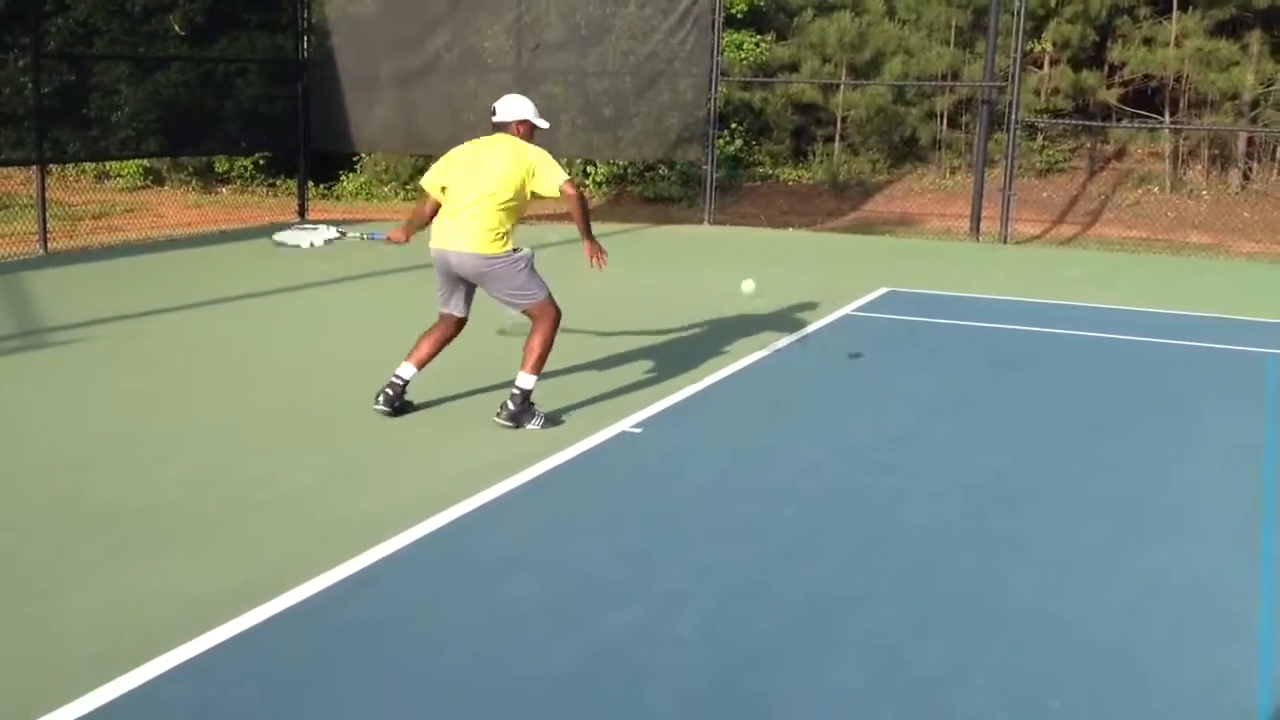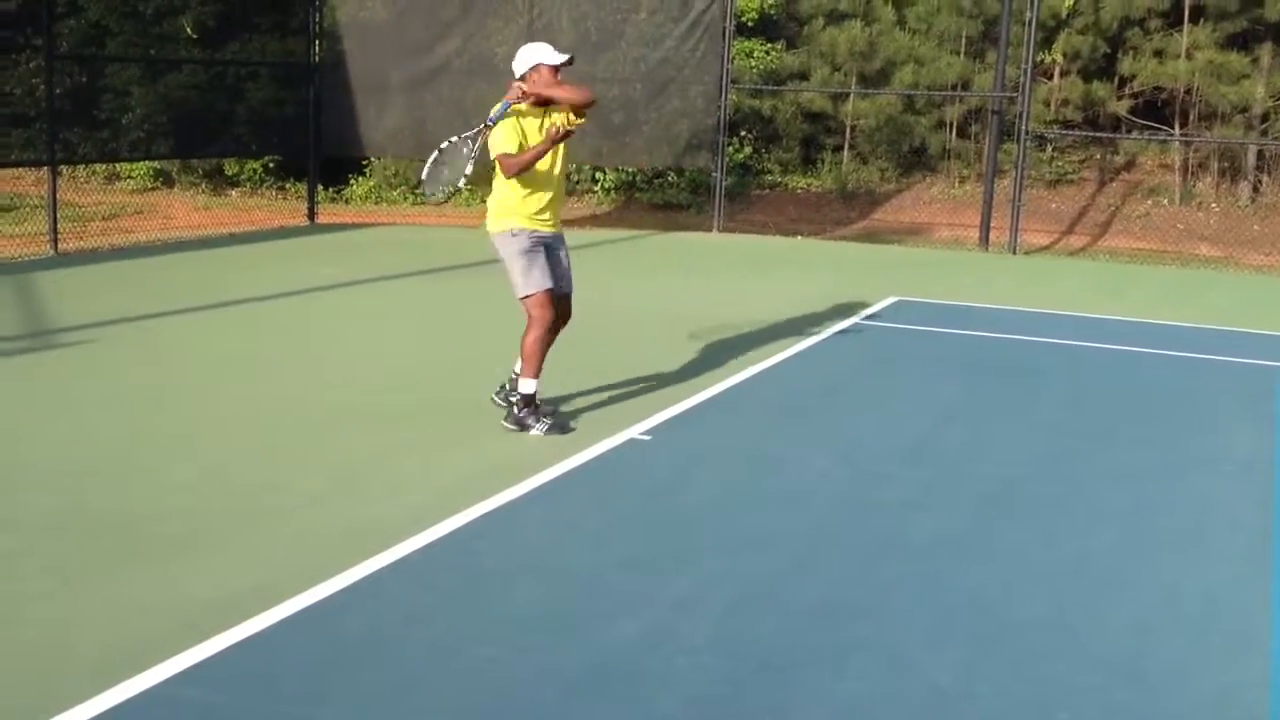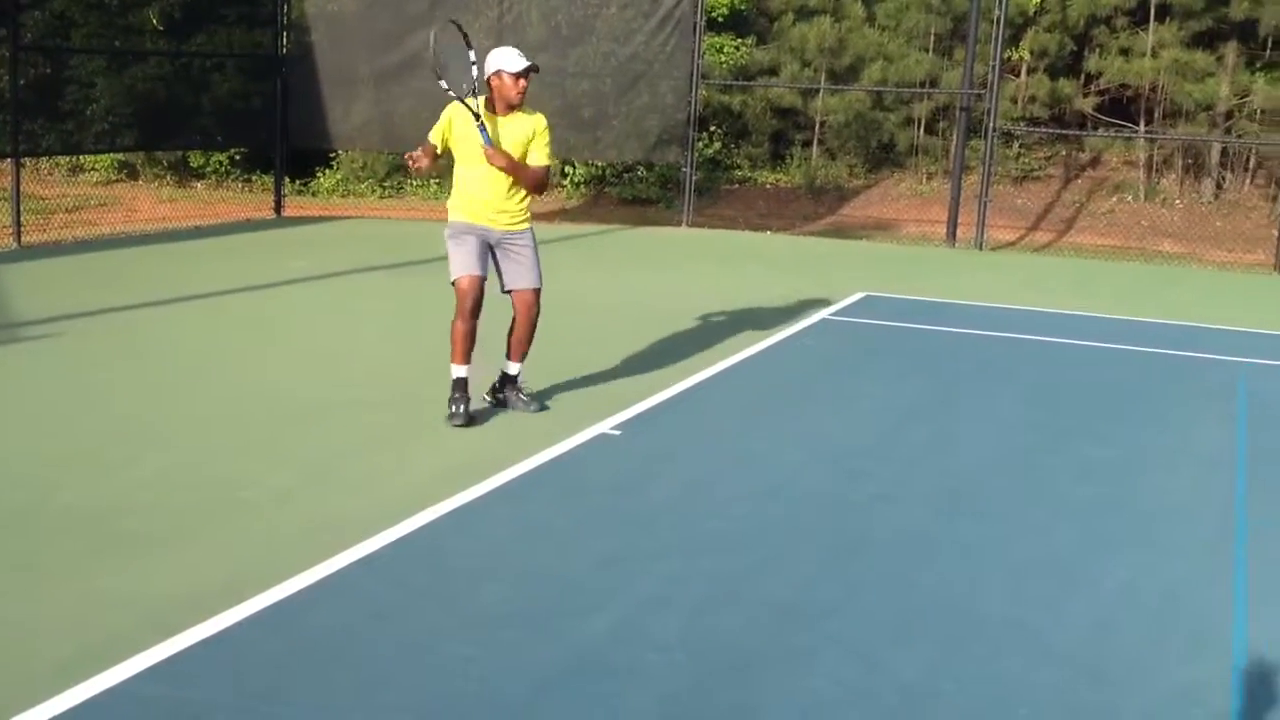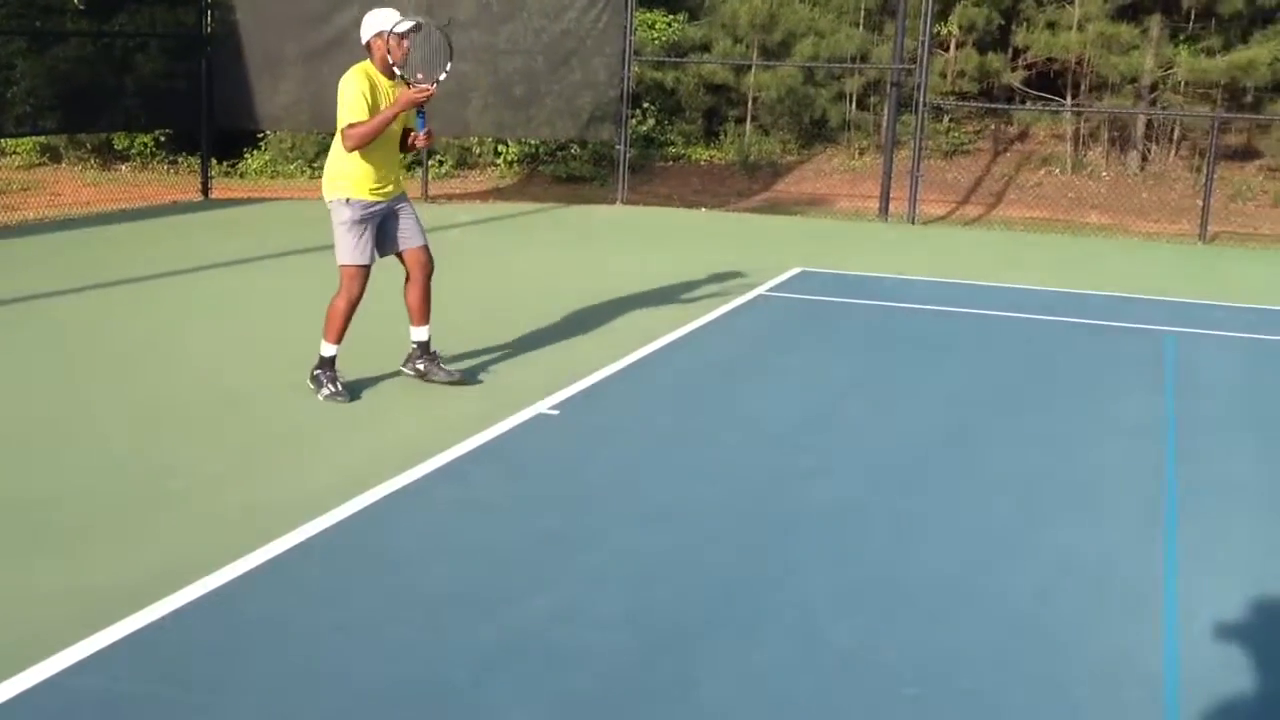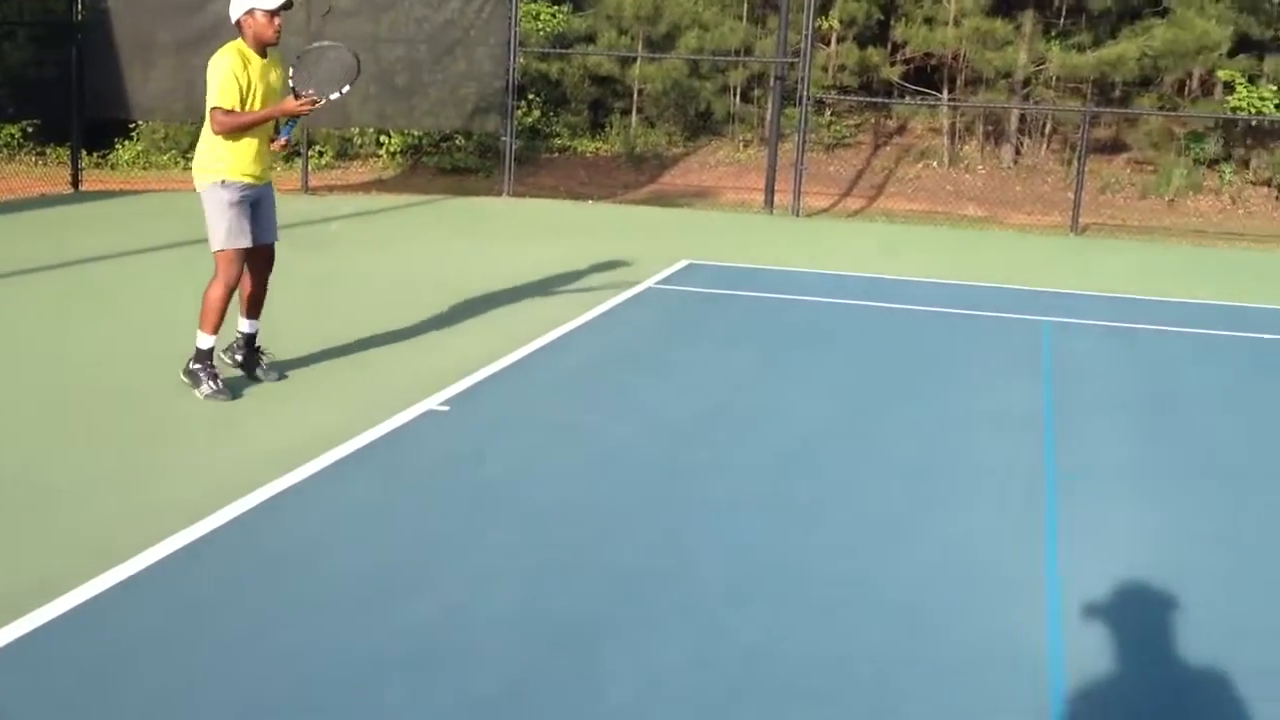
dt=0.4s
person 1, frame 1
left shoulder: (465, 152)
right shoulder: (530, 154)
left elbow: (427, 204)
right elbow: (572, 195)
left wrist: (404, 230)
right wrist: (588, 239)
left hip: (443, 249)
right hip: (483, 251)
left knee: (448, 324)
right knee: (548, 316)
left ankle: (392, 390)
right ankle: (516, 404)
person 1, frame 2
left shoulder: (560, 108)
right shoulder: (509, 114)
left elbow: (586, 98)
right elbow: (509, 170)
left wrist: (534, 89)
right wrist: (546, 143)
left hip: (549, 227)
right hip: (514, 227)
left knee: (561, 313)
right knee: (544, 315)
left ankle: (514, 385)
right ankle: (523, 408)
person 1, frame 3
left shoulder: (535, 124)
right shoulder: (458, 113)
left elbow: (540, 184)
right elbow: (428, 151)
left wrist: (509, 165)
right wrist: (420, 157)
left hip: (514, 228)
right hip: (467, 223)
left knee: (528, 309)
right knee: (468, 300)
left ankle: (506, 384)
right ankle: (458, 390)
person 1, frame 4
left shoulder: (397, 81)
right shoulder: (357, 81)
right elbow: (351, 140)
left wrist: (415, 139)
right wrist: (400, 106)
left hip: (390, 193)
right hip: (352, 195)
left knee: (421, 266)
right knee: (353, 284)
left ankle: (422, 356)
right ankle: (324, 369)
person 1, frame 5
left shoulder: (275, 65)
right shoulder: (228, 61)
right elbow: (220, 124)
left wrist: (276, 138)
right wrist: (279, 110)
left hip: (258, 179)
right hip: (223, 179)
left knee: (262, 264)
right knee: (230, 271)
left ankle: (244, 348)
right ankle: (200, 361)
